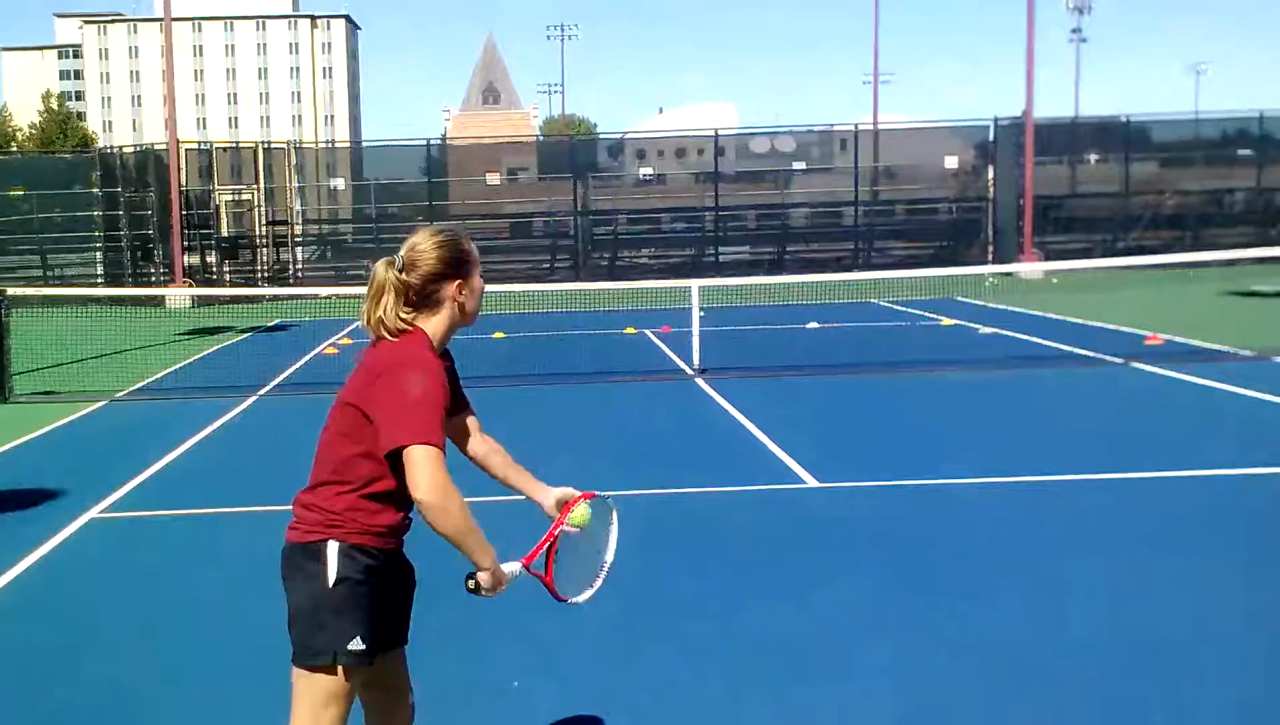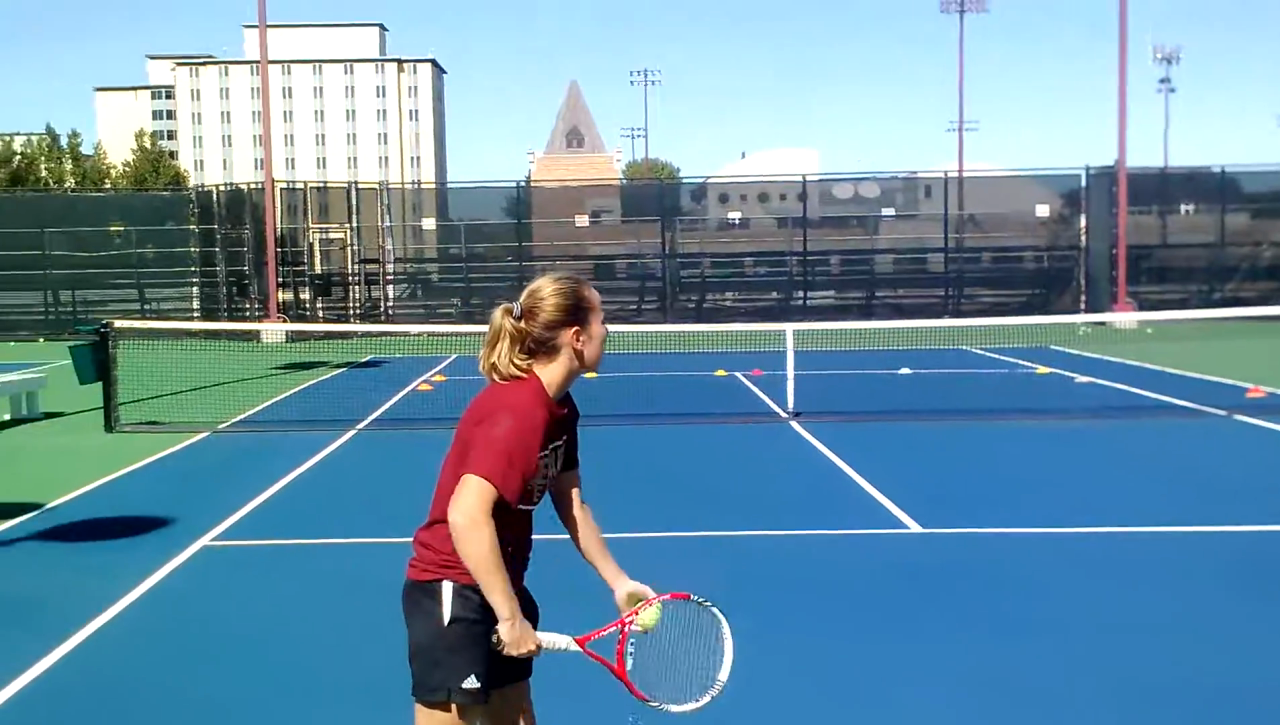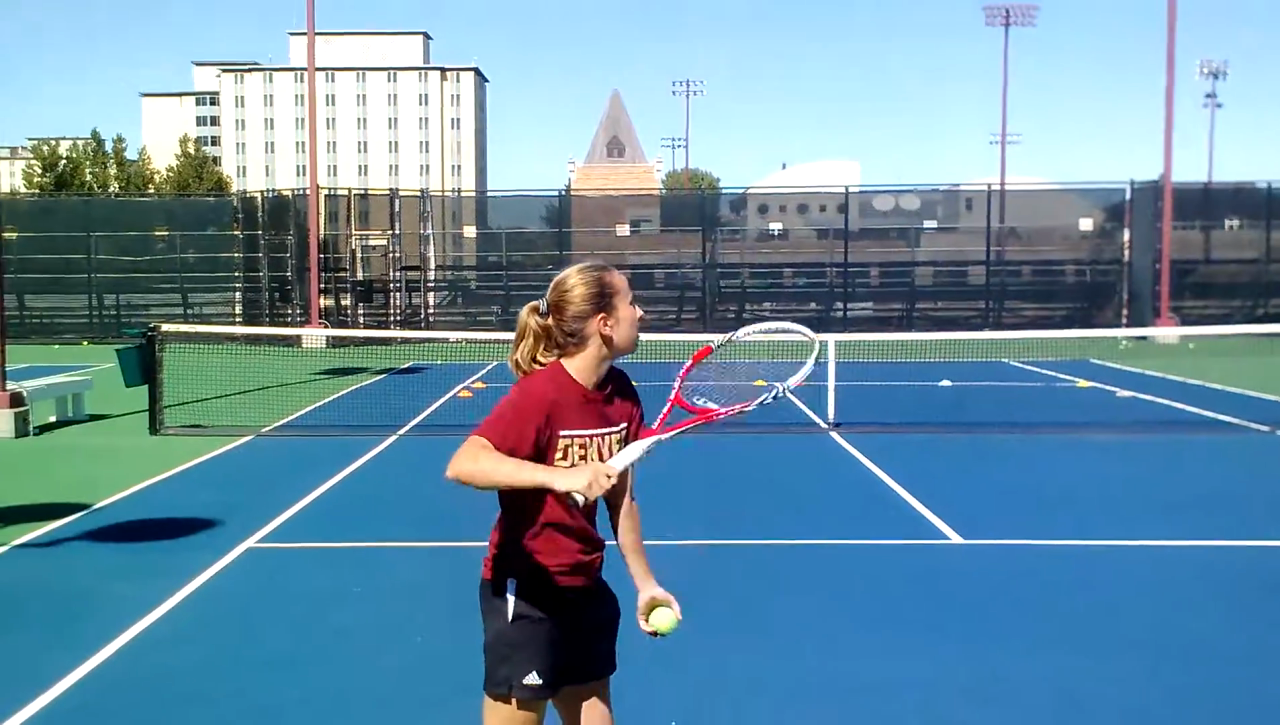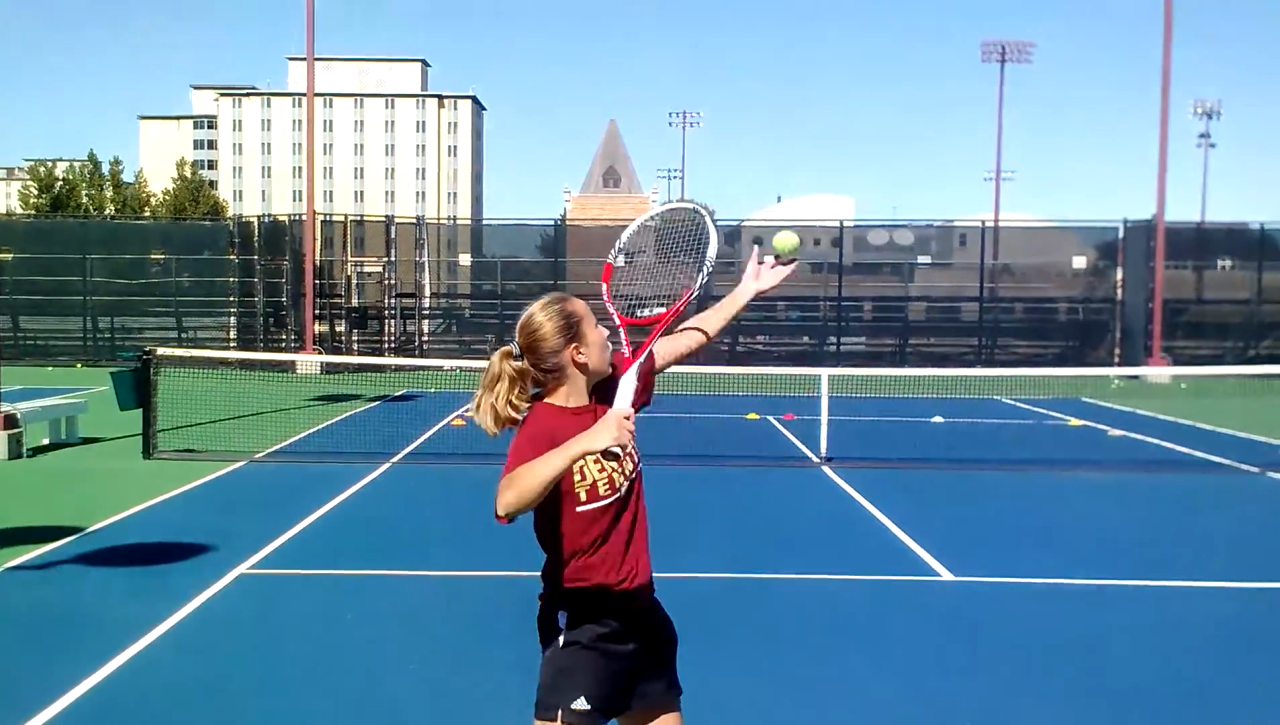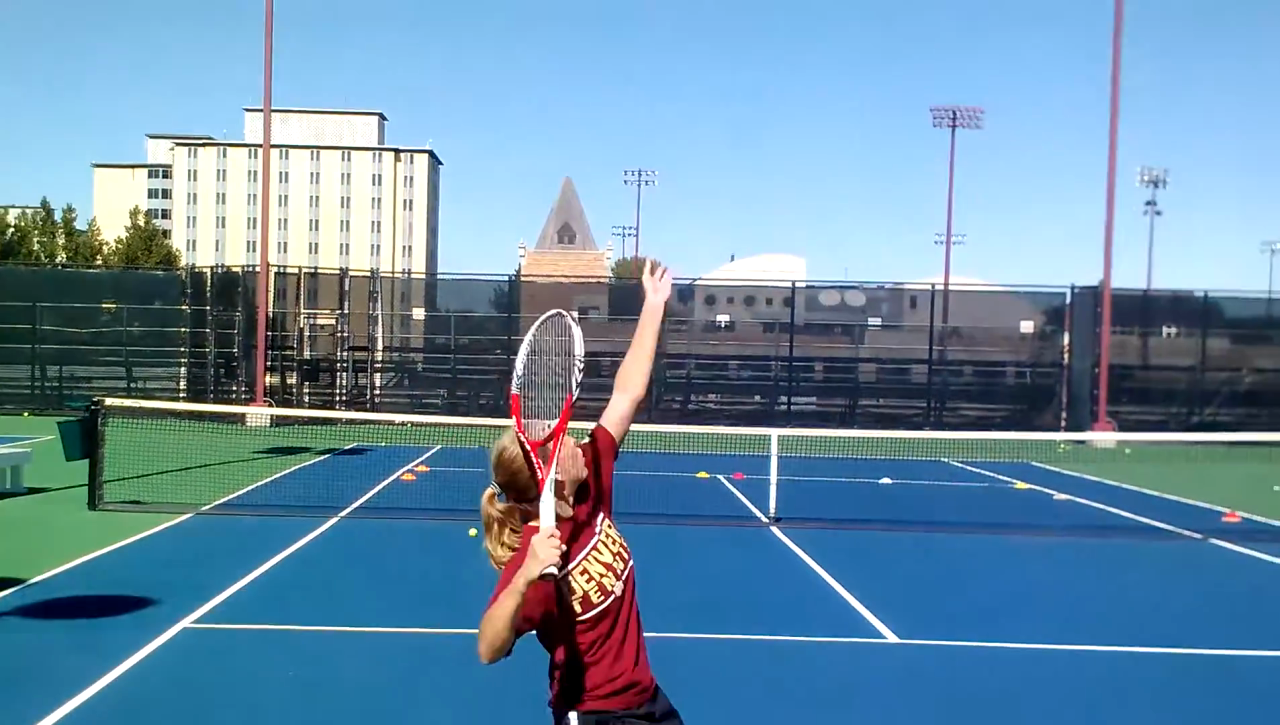
dt=0.3s
person 1, frame 1
left shoulder: (426, 356)
right shoulder: (411, 367)
left elbow: (471, 437)
right elbow: (429, 491)
left wrist: (541, 493)
right wrist: (487, 562)
left hip: (373, 552)
right hip: (336, 554)
person 1, frame 2
left shoulder: (560, 406)
right shoulder: (519, 408)
left elbow: (571, 502)
right elbow: (466, 514)
left wrist: (618, 581)
right wrist: (511, 616)
left hip: (499, 592)
right hip: (453, 592)
person 1, frame 3
left shoulder: (621, 392)
right shoulder: (540, 393)
right elbow: (462, 465)
left wrist: (644, 582)
right wrist: (559, 476)
left hip: (585, 588)
right hip: (526, 592)
person 1, frame 4
left shoulder: (612, 388)
right shoulder: (538, 430)
left elbow: (684, 340)
right elbow: (507, 502)
left wrist: (748, 290)
right wrist: (582, 441)
left hip: (637, 607)
right hip: (581, 625)
person 1, frame 5
left shoulder: (592, 489)
right shoulder: (534, 556)
left elbow: (627, 392)
right elbow: (490, 650)
left wrist: (654, 306)
right wrist: (525, 576)
